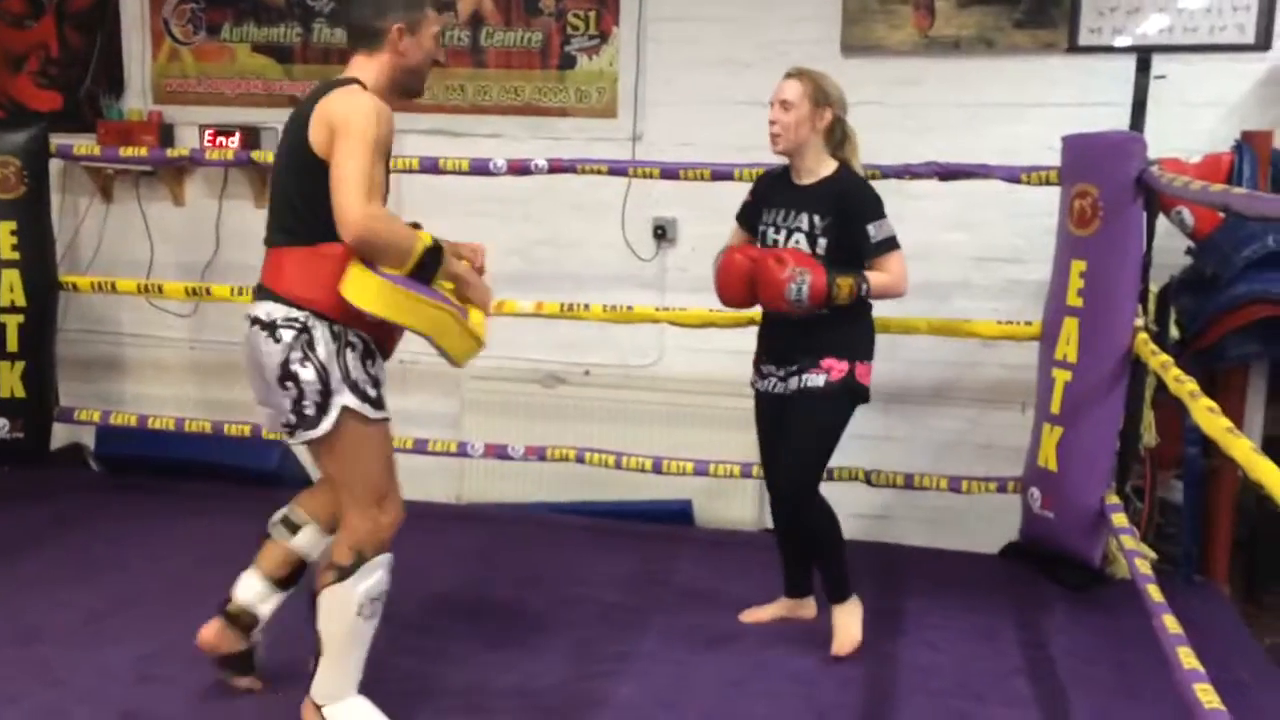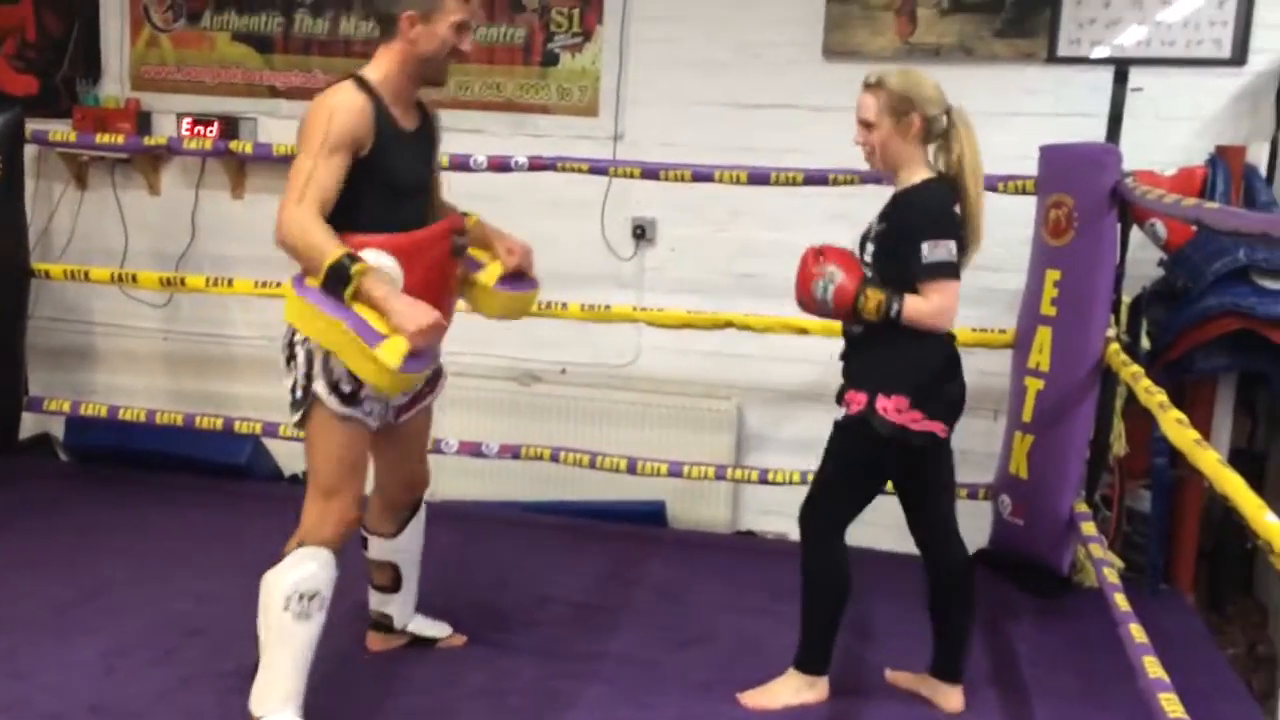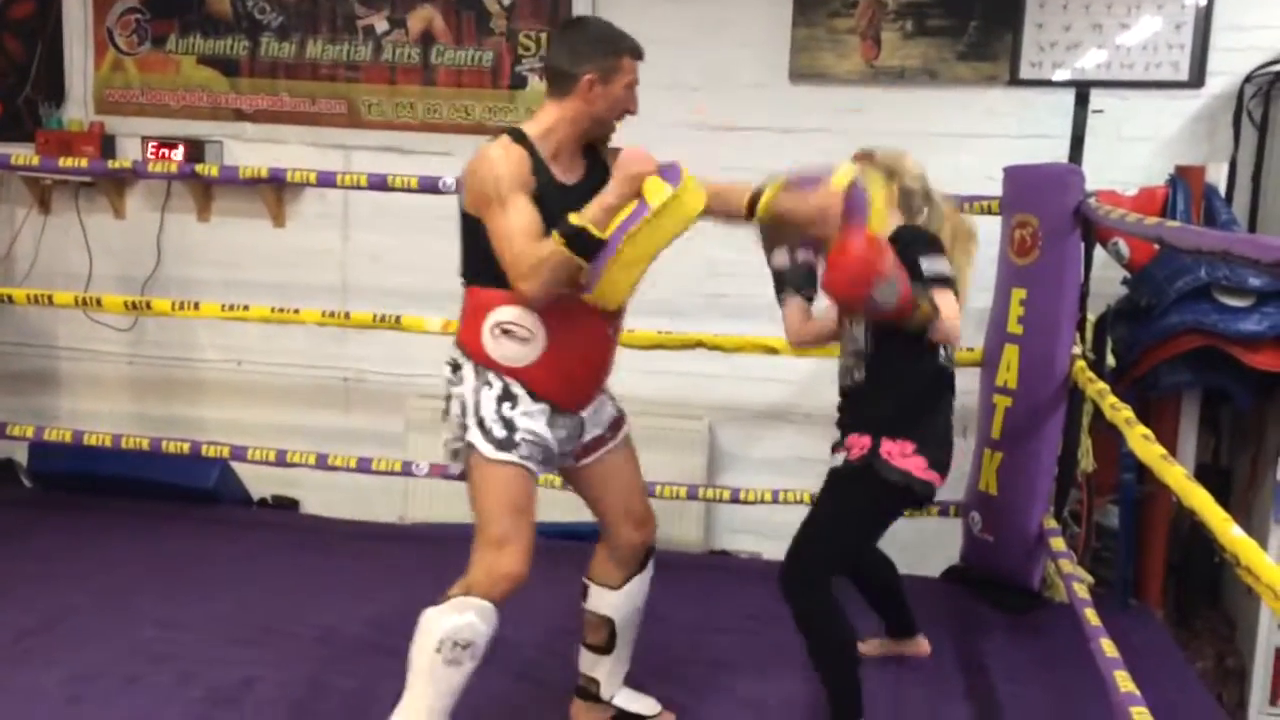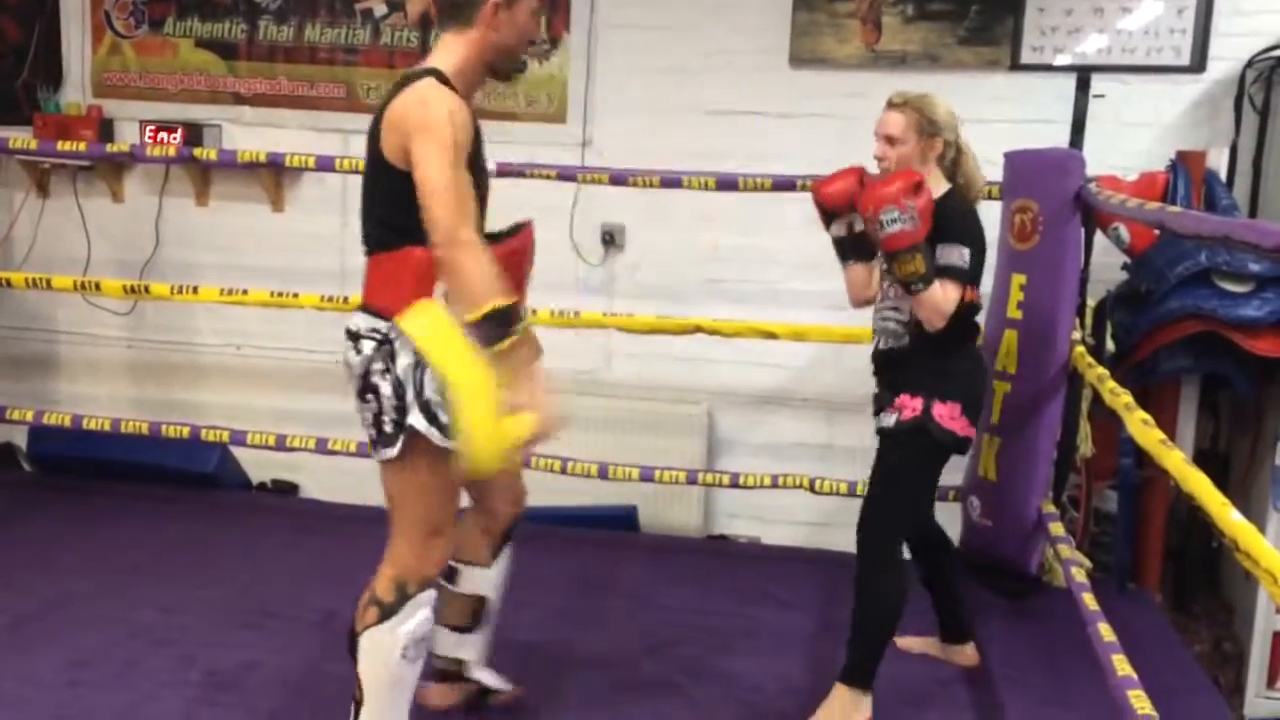
dt=1s
person 1, frame 1
left shoulder: (331, 110)
right shoulder: (361, 109)
right elbow: (361, 222)
left wrist: (444, 255)
right wrist: (455, 271)
left hip: (294, 328)
right hip: (315, 335)
left knee: (349, 491)
right knee: (377, 517)
left ankle: (235, 624)
person 1, frame 2
left shoulder: (422, 119)
right shoulder: (346, 109)
right elbow: (296, 224)
left wrist: (492, 239)
right wrist: (385, 300)
left hip: (399, 335)
left knee: (406, 483)
right knee: (331, 515)
left ankle: (391, 617)
person 1, frame 3
left shoulder: (606, 161)
right shoulder: (500, 165)
left elbow: (706, 193)
right elbow: (534, 280)
left wrist: (795, 205)
right wrist: (611, 202)
left hip: (577, 394)
right hip: (504, 391)
left knee: (634, 533)
right knee: (500, 568)
person 1, frame 4
left shoulder: (445, 102)
right shoulder: (434, 105)
right elbow: (457, 245)
left wrist: (504, 340)
right wrist: (518, 365)
right hip: (413, 355)
left knee: (501, 505)
right knee: (422, 552)
person 2, frame 1
left shoulder: (851, 194)
right shoulder: (769, 187)
left elbow: (895, 280)
right elbow: (736, 250)
left wrist: (826, 288)
right wrist: (736, 275)
left hip: (834, 359)
right hip: (776, 356)
left knee: (797, 481)
right knee: (778, 483)
left ankle: (843, 598)
right ankle: (797, 596)
person 2, frame 2
left shoulder: (927, 205)
right shoulder: (919, 199)
left elbow: (939, 311)
left wrist: (855, 297)
right wrist: (849, 290)
left hip: (894, 393)
right hip: (921, 391)
left knee: (822, 521)
right knee: (936, 529)
person 2, frame 3
left shoulder: (915, 244)
left elbow: (946, 322)
right elbow: (802, 335)
right wrist: (789, 263)
left hip: (898, 440)
right hip: (877, 435)
left knee: (804, 574)
right knee: (845, 542)
right ankle: (906, 635)
person 2, frame 4
left shoulder: (956, 217)
right shoulder: (905, 211)
left elbow: (936, 314)
right elbow: (864, 293)
left wrist: (903, 247)
right wrist: (846, 228)
left hip: (938, 395)
right hip: (907, 389)
left knee: (878, 530)
right knee: (912, 518)
right ankle: (957, 640)
